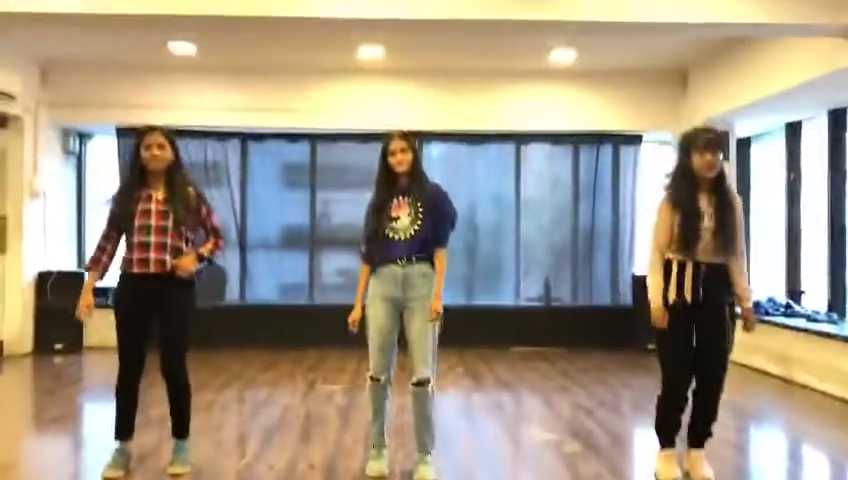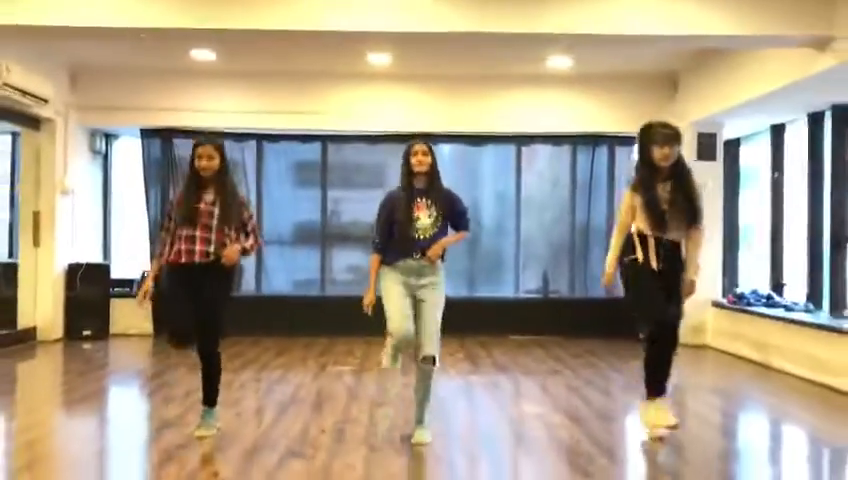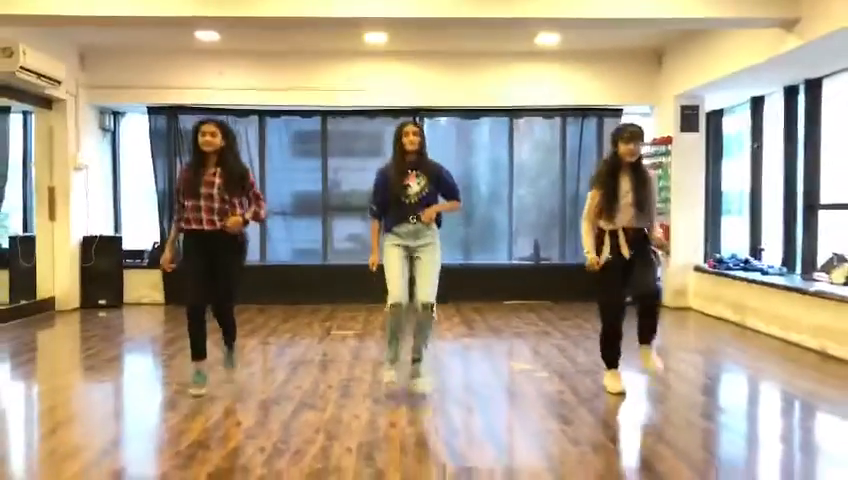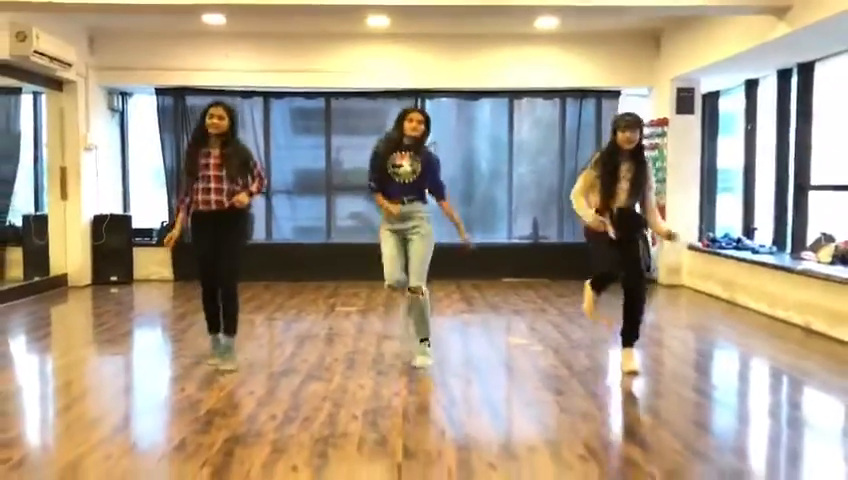
dt=0.5s
person 1, frame 1
left shoulder: (730, 201)
right shoulder: (673, 200)
left elbow: (737, 254)
right elbow: (657, 253)
left wrist: (745, 300)
right wrist: (656, 300)
left hip: (716, 289)
right hip: (678, 288)
left knee: (713, 375)
right knee: (677, 376)
left ankle: (696, 451)
right ankle: (667, 451)
person 1, frame 2
left shoulder: (688, 187)
right shoulder: (638, 186)
left elbow: (694, 232)
right elbow: (621, 227)
left wrist: (691, 273)
right wrist: (611, 266)
left hip: (671, 260)
right hip: (639, 256)
left knee: (667, 332)
right knee: (662, 321)
left ankle: (652, 403)
right ankle: (655, 400)
person 1, frame 3
left shoulder: (646, 179)
right shoulder: (602, 180)
left elbow: (650, 216)
right elbow: (588, 220)
left wrist: (657, 235)
right wrist: (590, 253)
left hip: (639, 246)
right hip: (610, 248)
left knee: (650, 293)
right knee: (611, 314)
left ankle: (646, 346)
right ankle: (612, 371)
person 1, frame 4
left shoulder: (643, 166)
right shoulder: (602, 162)
left elbow: (649, 204)
right elbow: (577, 194)
left wrist: (662, 228)
right wrist: (589, 217)
left hip: (630, 228)
right hip: (601, 226)
left knee: (636, 289)
right knee: (610, 270)
left ankle: (628, 350)
right ankle: (593, 287)
person 2, frame 1
left shoulder: (188, 195)
right shoulder: (128, 196)
left elbow: (216, 235)
right elbow: (108, 242)
left wrist: (197, 256)
right wrist: (88, 288)
left hip: (175, 288)
right hip: (133, 287)
left knee: (174, 367)
right knee: (129, 367)
left ankle: (181, 447)
right ankle: (123, 448)
person 2, frame 2
left shoulder: (233, 199)
right shoulder: (182, 198)
left elbow: (253, 234)
right elbow: (166, 239)
left wrist: (238, 249)
right wrist: (150, 277)
left hip: (216, 273)
right hip: (182, 271)
left knee: (208, 342)
left ankle: (209, 412)
person 2, frame 3
left shoulder: (238, 172)
right shoulder: (188, 173)
left elbow: (259, 202)
right elbow: (180, 212)
left wrist: (243, 218)
right wrist: (169, 248)
left hip: (227, 242)
right hip: (195, 243)
left knee: (222, 303)
right knee: (195, 303)
left ankle: (230, 347)
right ankle: (198, 370)
person 2, frame 4
left shoulder: (240, 153)
right shoulder: (195, 153)
left elbow: (260, 179)
right elbow: (186, 192)
left wrist: (247, 193)
right wrist: (177, 227)
left hip: (232, 221)
right hip: (202, 220)
left knee: (227, 280)
right knee: (207, 280)
right ankle: (214, 338)
person 3, frame 1
left shoulder: (433, 196)
right shoulder: (378, 201)
left elbow: (441, 248)
right elbow: (368, 255)
left wrist: (437, 295)
right wrist: (358, 303)
left hip: (420, 282)
right hip: (382, 285)
left knee: (422, 374)
right knee: (378, 371)
right ankle: (377, 449)
person 3, frame 2
left shoulder: (445, 198)
right shoulder: (393, 200)
left elbow: (464, 229)
right elbow: (379, 245)
left wrist: (443, 242)
right wrist: (371, 288)
left hip: (430, 277)
right hip: (396, 274)
left knee: (428, 353)
right knee: (402, 333)
left ankle: (420, 422)
right ankle: (394, 343)
person 3, frame 3
left shoulder: (435, 170)
right shoulder: (387, 173)
left elbow: (456, 201)
right elbow: (377, 213)
left wrist: (436, 209)
right wrist: (374, 250)
left hip: (427, 239)
right hip: (395, 239)
left knee: (426, 302)
right knee: (397, 301)
left ankle: (417, 363)
right ankle: (392, 361)
person 3, frame 4
left shoulder: (428, 158)
right shoulder: (383, 149)
left elbow: (439, 193)
right elbow: (374, 188)
left wrist: (459, 226)
right wrist: (388, 206)
left hip: (418, 221)
right hip: (391, 223)
left knee: (416, 286)
right knee: (393, 280)
left ankle: (424, 345)
right ankle: (409, 298)
